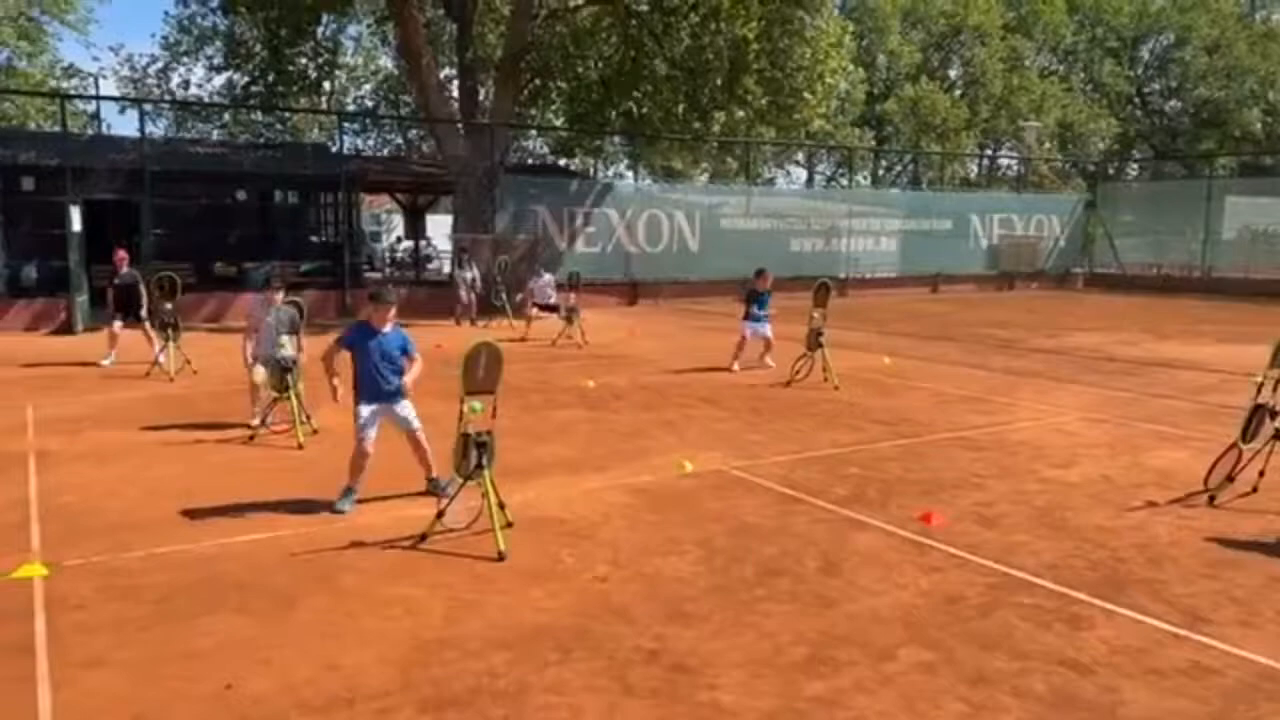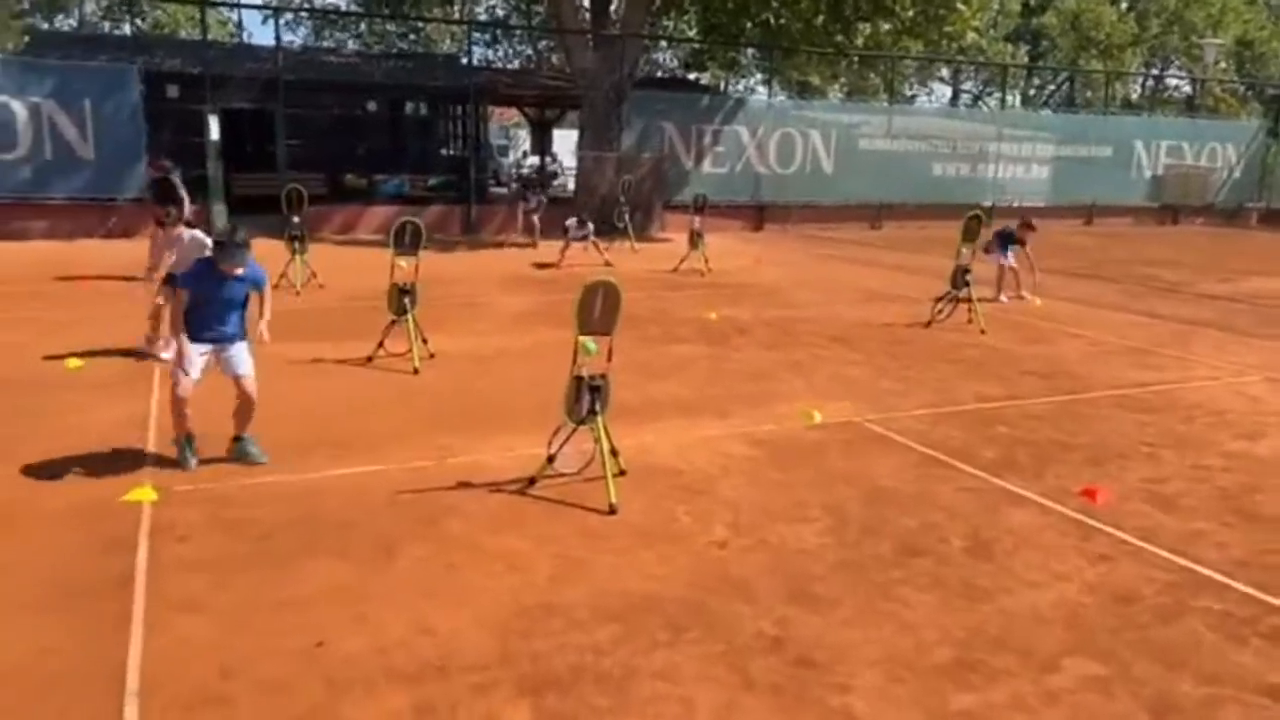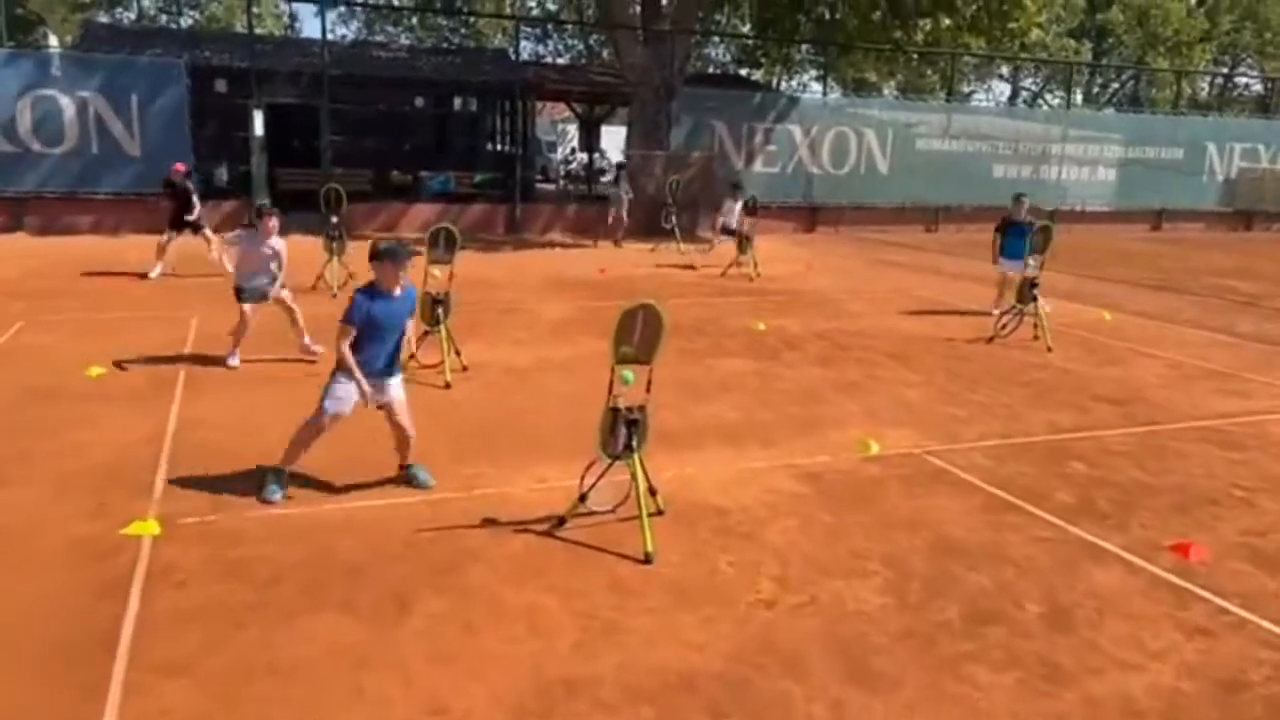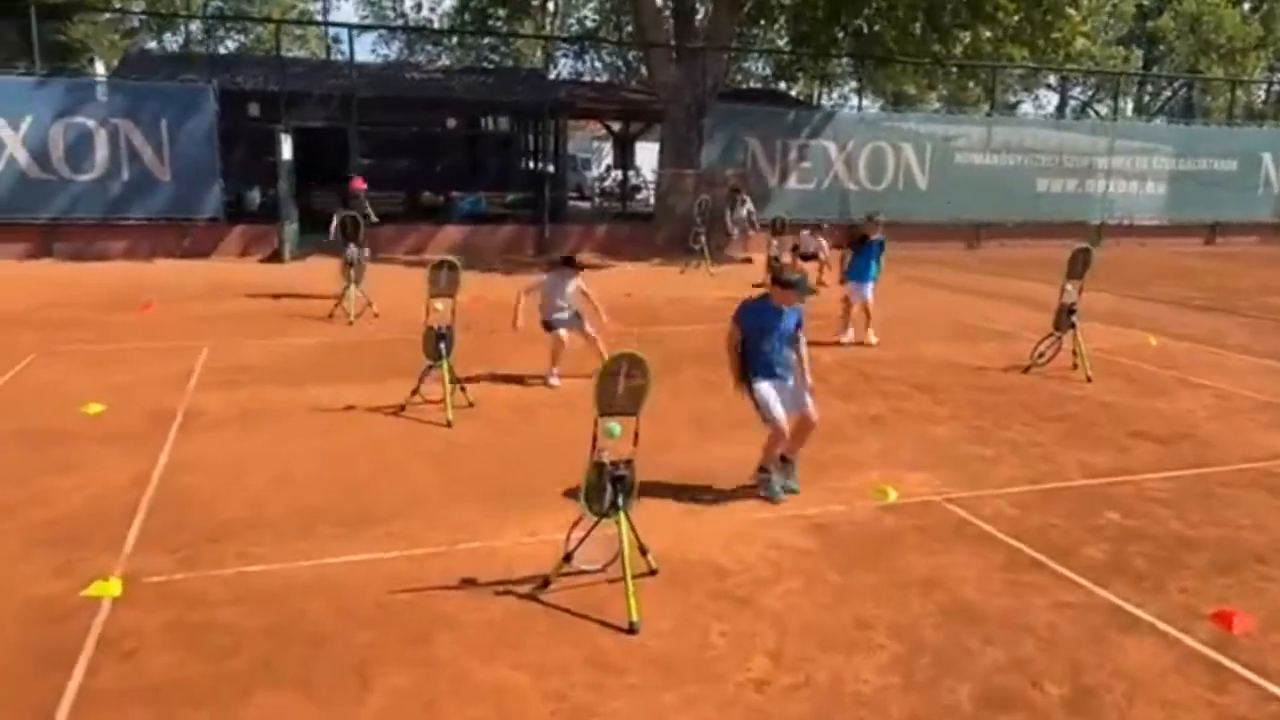
dt=1s
person 1, frame 1
left shoulder: (400, 335)
right shoulder: (356, 332)
left elbow: (417, 360)
right elbow: (330, 355)
left wrist: (410, 377)
right wrist: (333, 382)
left hip: (397, 398)
right hip: (367, 401)
left knee: (418, 439)
right knee: (365, 447)
left ankle: (433, 481)
right ankle: (351, 490)
person 1, frame 2
left shoulder: (252, 273)
right shoulder: (198, 271)
left elbow: (263, 290)
right elbow: (178, 303)
left wrist: (263, 324)
right wrist: (181, 340)
left hip: (233, 338)
right hip: (196, 337)
left knee: (249, 393)
right knee: (181, 393)
left ankle: (241, 440)
right ankle: (185, 442)
person 1, frame 3
left shoulder: (410, 294)
right shoulder: (363, 301)
right elbow: (342, 345)
left wrist: (410, 334)
right wrist: (360, 382)
left hip: (389, 372)
right hip: (353, 372)
left knee: (404, 426)
right knee: (319, 423)
left ankle: (407, 467)
right ankle: (279, 473)
person 1, frame 4
left shoulder: (795, 312)
right shoulder: (750, 309)
left elbow: (799, 341)
right elbow: (732, 338)
left wrist: (806, 373)
right wrist: (735, 370)
left hip: (786, 374)
right hip: (758, 378)
left knee: (809, 419)
right knee: (781, 427)
left ankle: (785, 460)
right ankle: (765, 471)
